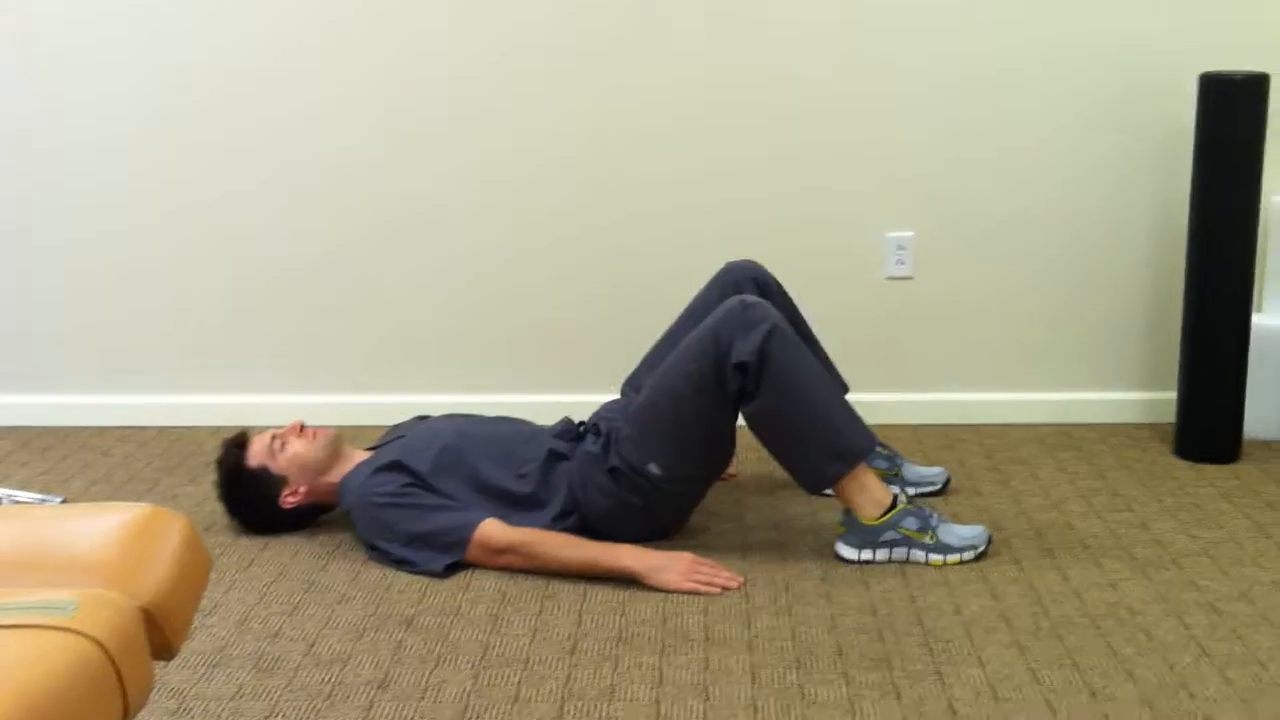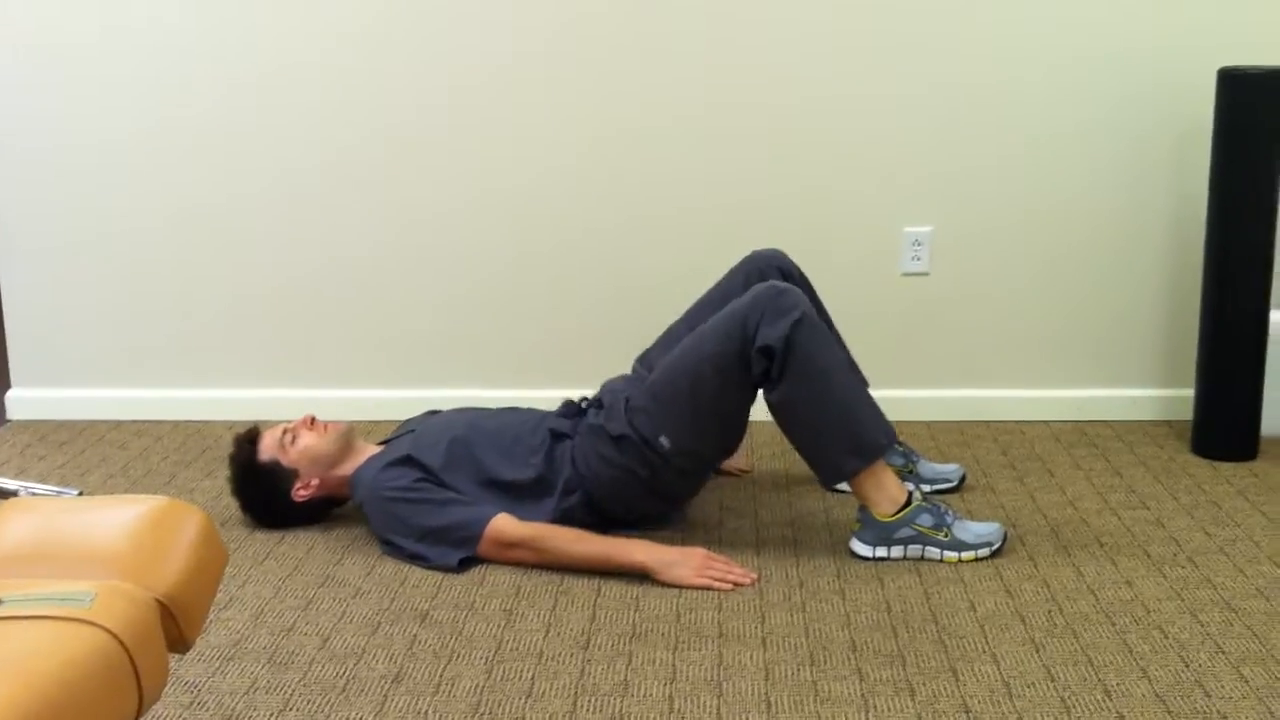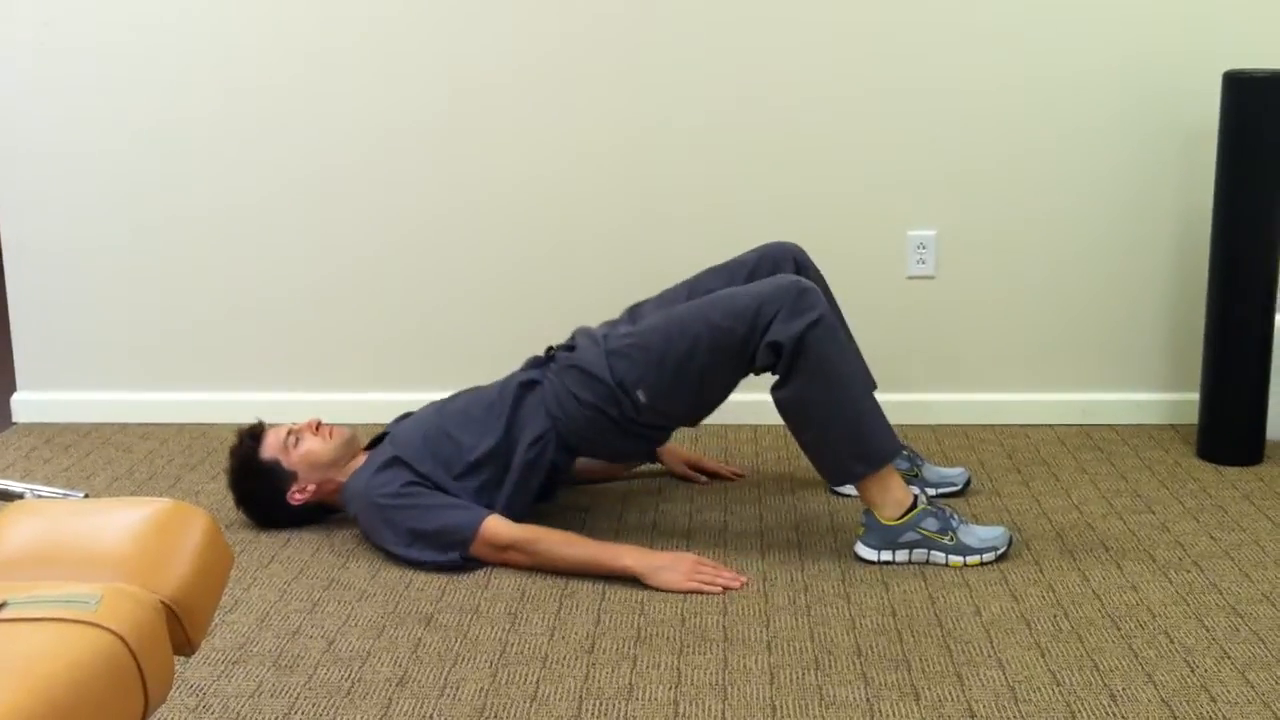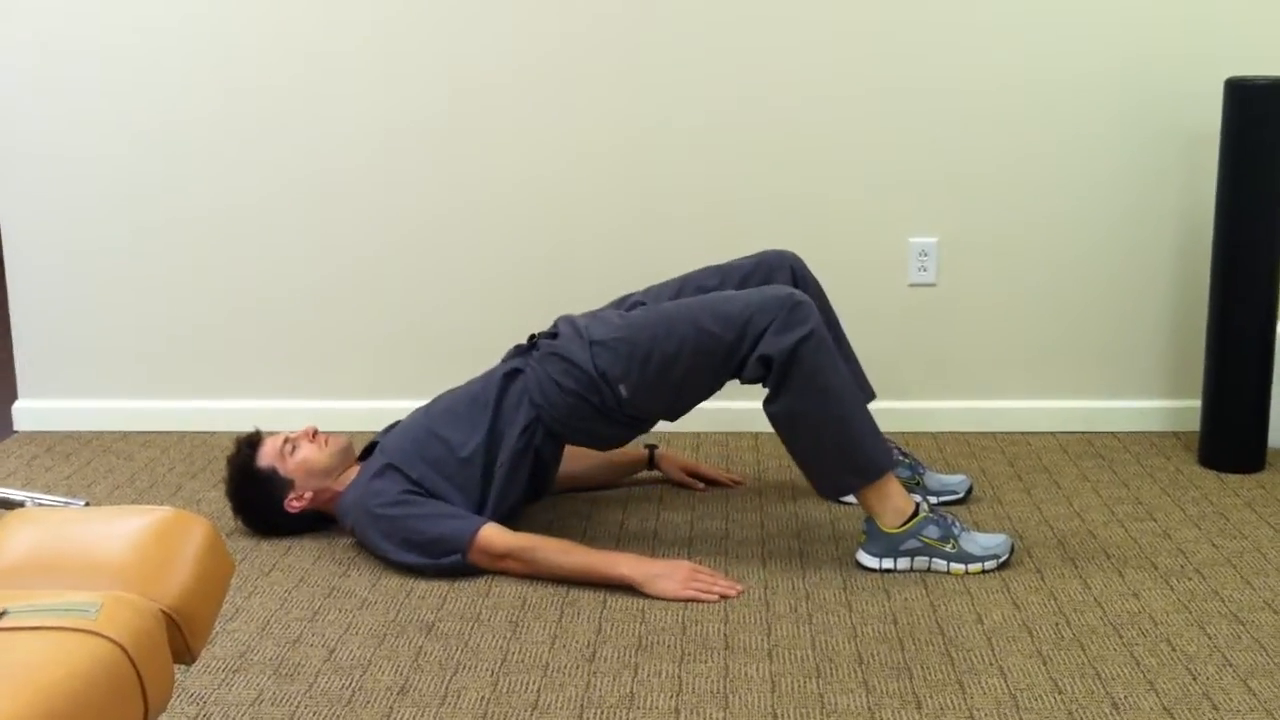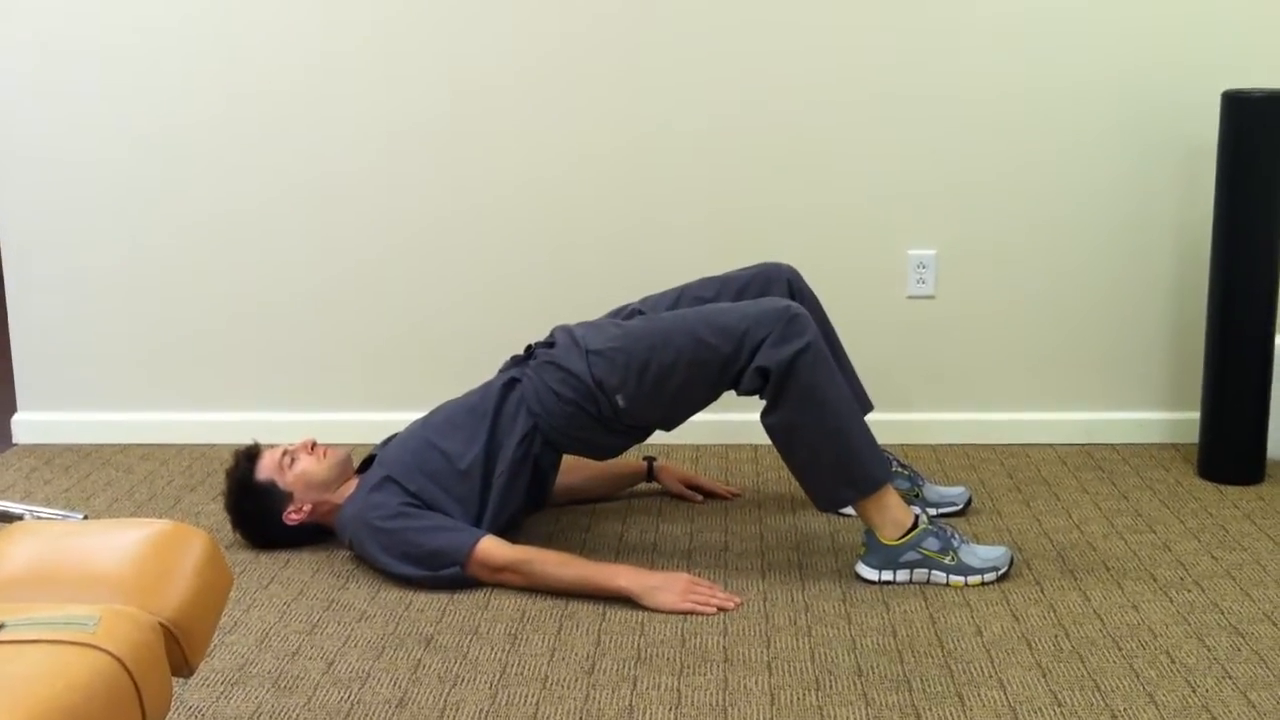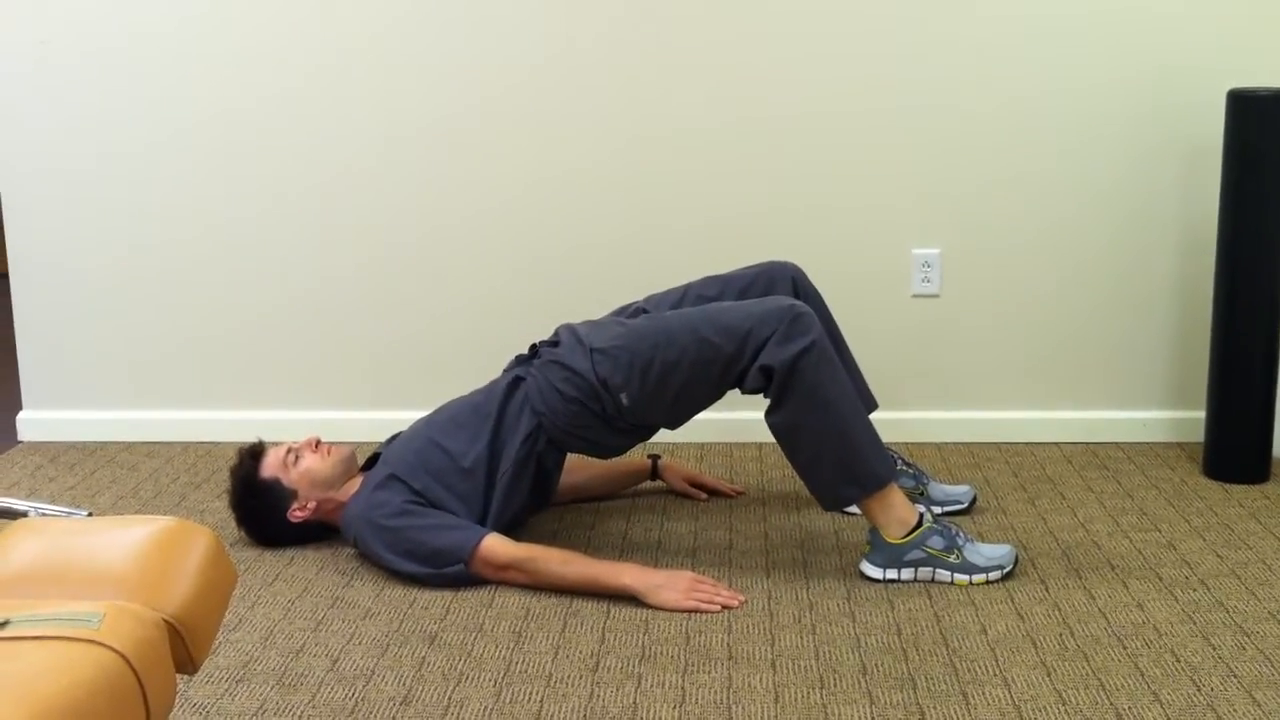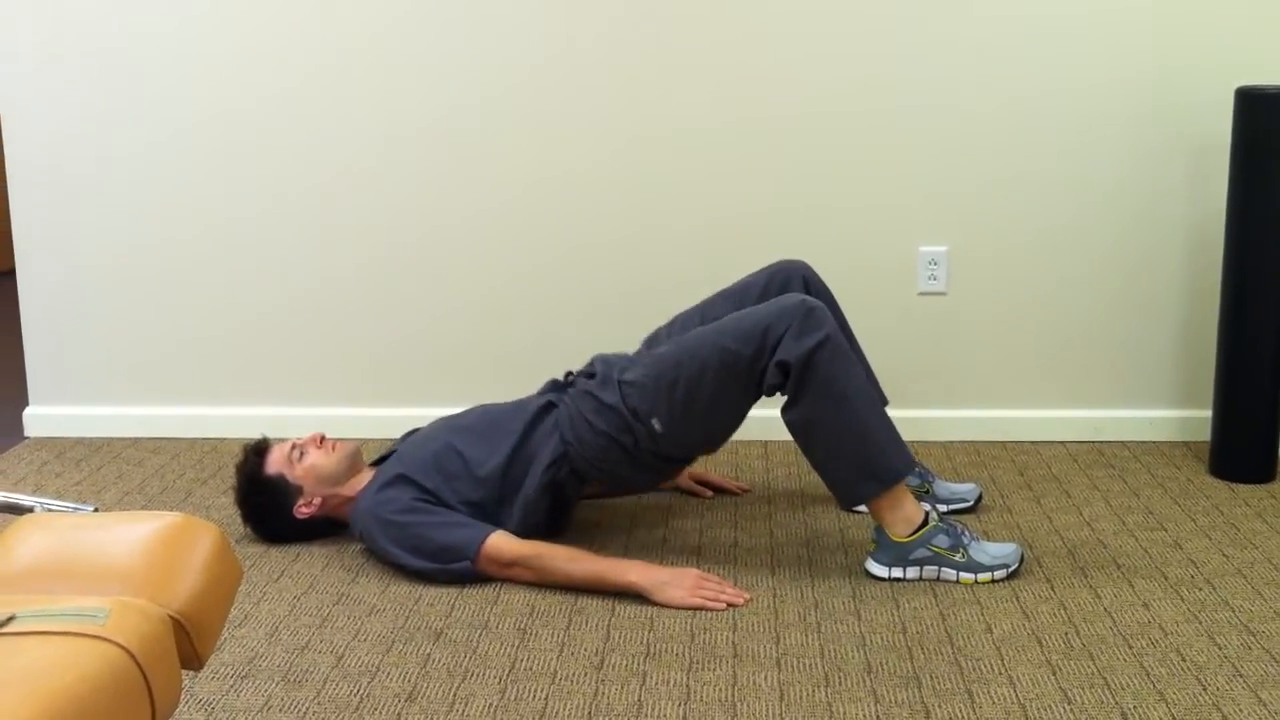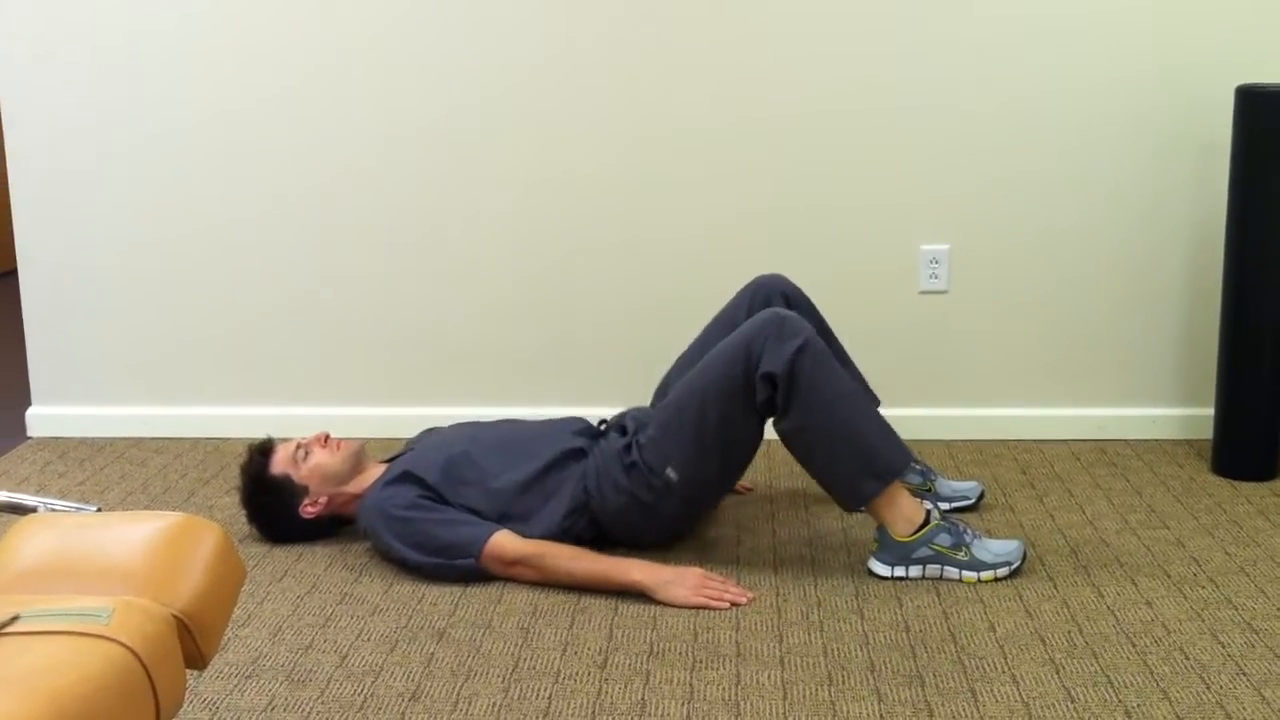
dt=0.5s
person 1, frame 1
left shoulder: (397, 443)
right shoulder: (375, 499)
right elbow: (501, 545)
left wrist: (691, 434)
right wrist: (640, 561)
left hip: (603, 439)
right hip: (617, 490)
left knee: (744, 283)
right knee: (746, 328)
left ankle: (857, 454)
right ankle: (875, 516)
person 1, frame 2
left shoulder: (407, 443)
right shoulder: (387, 496)
right elbow: (513, 540)
left wrist: (688, 437)
right wrist: (651, 557)
left hip: (608, 417)
right hip: (620, 464)
left knee: (767, 270)
right knee: (774, 313)
left ankle: (872, 452)
right ankle: (890, 512)
person 1, frame 3
left shoulder: (395, 448)
right shoulder: (378, 499)
right elbow: (507, 541)
left wrist: (654, 452)
right wrist: (643, 562)
left hip: (592, 369)
right hip: (590, 396)
left knee: (782, 266)
right knee: (791, 308)
left ankle: (874, 454)
right ankle: (894, 515)
person 1, frame 4
left shoulder: (386, 458)
right shoulder: (374, 507)
right elbow: (501, 549)
left wrist: (649, 460)
right wrist: (639, 570)
left knee: (779, 274)
right knee: (781, 321)
left ankle: (870, 457)
right ankle: (895, 523)
person 1, frame 5
left shoulder: (384, 471)
right shoulder: (373, 522)
right elbow: (500, 562)
left wrist: (648, 468)
right wrist: (635, 582)
left knee: (775, 287)
right knee: (778, 331)
left ankle: (867, 470)
right ankle: (895, 533)
person 1, frame 6
left shoulder: (390, 469)
right shoulder: (377, 518)
right elbow: (505, 559)
left wrist: (652, 469)
right wrist: (642, 581)
left knee: (779, 285)
right knee: (783, 331)
left ankle: (872, 465)
right ankle: (899, 533)
person 1, frame 7
left shoulder: (403, 461)
right shoulder: (383, 516)
right elbow: (510, 558)
left wrist: (666, 463)
right wrist: (646, 579)
left hip: (604, 395)
right hip: (605, 429)
left knee: (791, 284)
right knee: (798, 326)
left ankle: (888, 470)
right ankle: (906, 533)
person 1, frame 8
left shoulder: (417, 459)
right shoulder: (390, 513)
right elbow: (514, 556)
left wrist: (697, 461)
right wrist: (651, 577)
left hip: (622, 439)
right hip: (631, 491)
left knee: (771, 297)
right knee: (778, 338)
left ankle: (893, 473)
right ankle: (908, 533)
